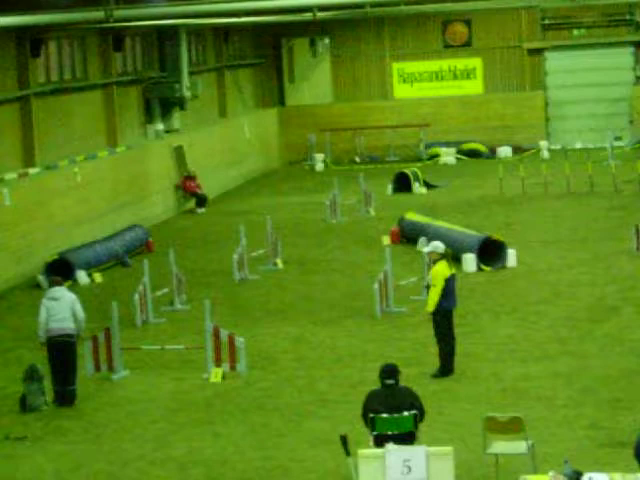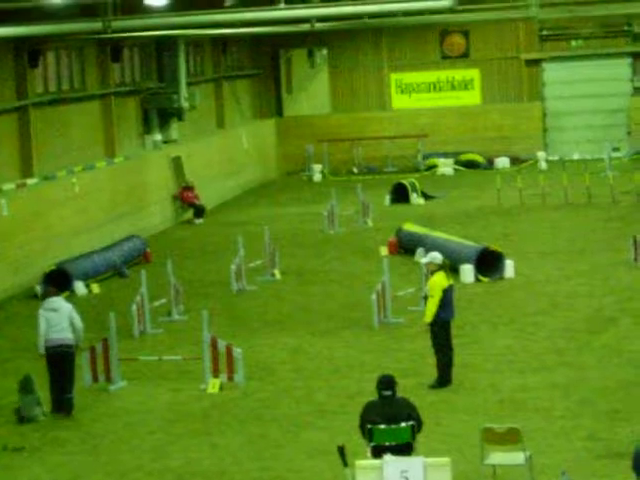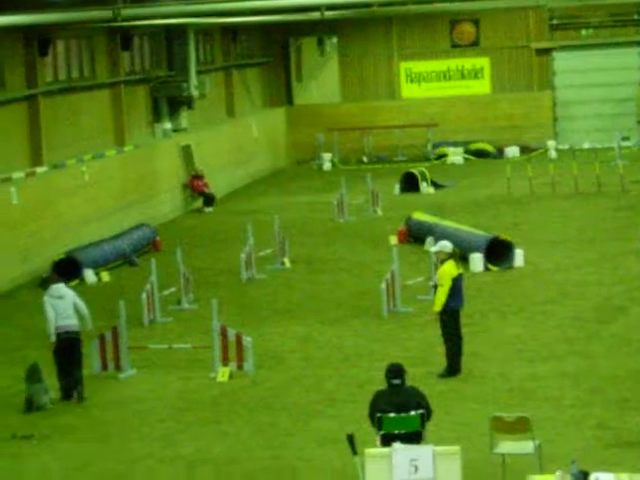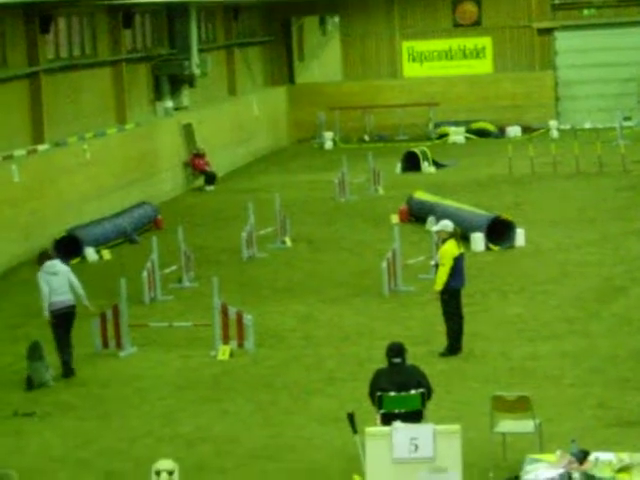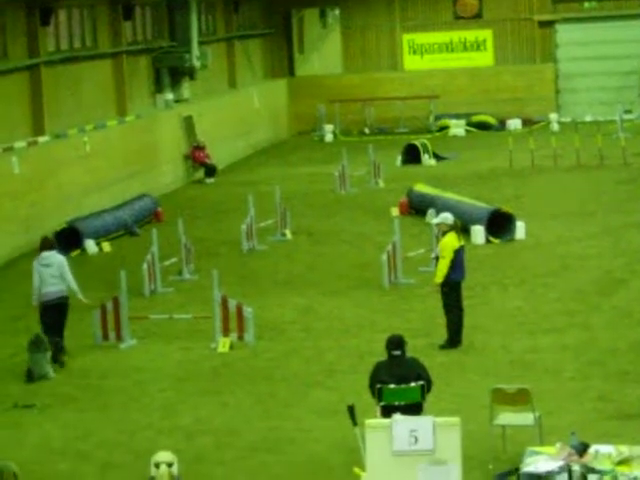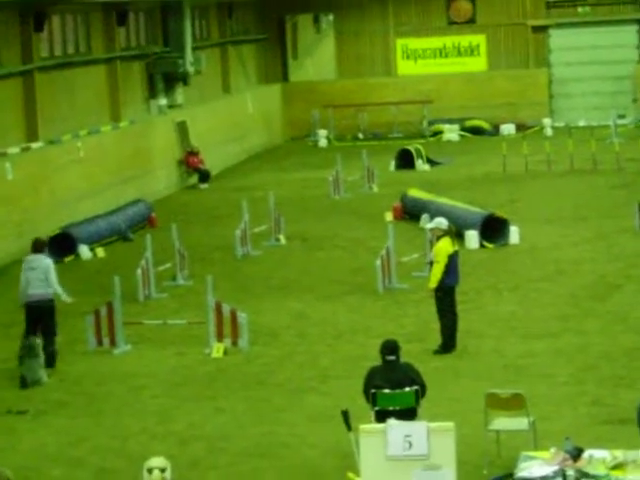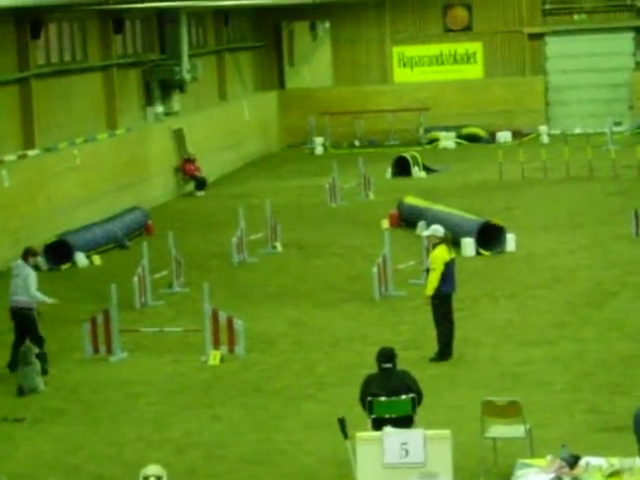
dt=0.3s
person 1, frame 1
left shoulder: (438, 269)
right shoulder: (447, 265)
left elbow: (435, 291)
left wrist: (430, 308)
left hip: (440, 307)
right hip: (448, 306)
left knee: (442, 338)
right knee: (448, 336)
left ankle: (445, 369)
right ankle: (448, 366)
person 1, frame 2
left shoulder: (435, 280)
right shoulder: (445, 276)
left elbow: (433, 302)
left wrist: (427, 319)
left hip: (438, 318)
right hip: (446, 316)
left knee: (440, 349)
right knee: (446, 347)
left ankle: (442, 380)
right ankle: (447, 377)
person 1, frame 3
left shoulder: (445, 269)
right shoulder: (455, 264)
left elbow: (443, 290)
left wrist: (437, 308)
left hip: (448, 307)
right hip: (456, 305)
left knee: (449, 338)
right knee: (456, 336)
left ankle: (452, 369)
right ankle: (456, 366)
person 1, frame 4
left shoulder: (447, 248)
right shoulder: (456, 244)
left elbow: (444, 270)
left wrist: (438, 287)
left hip: (449, 286)
right hip: (457, 284)
left knee: (450, 317)
right knee: (457, 315)
left ankle: (452, 348)
right ankle: (457, 345)
person 1, frame 5
left shoulder: (447, 241)
right shoulder: (457, 237)
left elbow: (444, 262)
left wrist: (438, 280)
left hip: (449, 279)
right hip: (457, 277)
left knee: (450, 310)
right knee: (457, 308)
left ankle: (452, 341)
right ankle: (456, 338)
person 1, frame 6
left shoulder: (441, 246)
right shoulder: (451, 241)
left elbow: (438, 267)
left wrist: (432, 284)
left hip: (443, 284)
right hip: (451, 282)
left knee: (444, 314)
right knee: (451, 312)
left ankle: (446, 345)
right ankle: (451, 343)
person 1, frame 7
left shoulder: (437, 254)
right shoulder: (447, 249)
left elbow: (435, 274)
left wrist: (429, 292)
left hip: (440, 291)
right hip: (448, 289)
left knee: (441, 322)
right knee: (447, 320)
left ankle: (443, 353)
right ankle: (447, 351)
person 2, frame 1
left shoulder: (46, 299)
right shoulder: (71, 296)
left elbow: (42, 320)
right elbow: (80, 316)
left wrist: (42, 337)
right wrist: (79, 331)
left hip: (52, 336)
right hip: (68, 334)
left knee: (56, 369)
right knee: (70, 368)
left ankle: (59, 398)
right ankle: (69, 398)
person 2, frame 2
left shoulder: (43, 310)
right shoulder: (67, 306)
left elbow: (42, 331)
right elbow: (79, 326)
left wrist: (41, 349)
right wrist: (78, 342)
left hip: (51, 346)
right hip: (67, 344)
left knee: (54, 378)
right knee: (67, 378)
left ankle: (56, 407)
right ankle: (67, 407)
person 2, frame 3
left shoulder: (48, 297)
right shoulder: (69, 292)
left elbow: (50, 317)
right elbow: (83, 309)
left wrist: (52, 337)
right wrist: (89, 324)
left hip: (60, 333)
right hip: (74, 331)
left knee: (62, 364)
right knee: (76, 364)
left ankle: (67, 393)
right ankle: (79, 387)
person 2, frame 4
left shoulder: (42, 273)
right shoulder: (64, 267)
left elbow: (45, 293)
right elbow: (76, 285)
left wrist: (46, 312)
right wrist: (85, 300)
left hip: (55, 308)
right hip: (70, 305)
left knee: (61, 340)
right knee: (66, 336)
left ankle: (67, 369)
right ankle: (68, 367)
person 2, frame 5
left shoulder: (37, 262)
right shoulder: (60, 259)
left elbow: (36, 283)
right elbow: (68, 277)
left wrist: (35, 300)
right wrist: (78, 293)
left hip: (46, 299)
right hip: (61, 297)
left knee: (48, 330)
right knee: (59, 328)
left ankle: (59, 352)
right ankle: (56, 356)
person 2, frame 6
left shoulder: (26, 263)
right shoulder: (47, 262)
left elbow: (23, 284)
right elbow: (52, 282)
left wrist: (23, 299)
right wrist: (63, 295)
left hip: (31, 301)
right hip: (46, 300)
left knee: (30, 331)
right knee: (49, 333)
right ankle: (50, 361)
person 2, frame 7
left shoulder: (16, 270)
right shoulder: (29, 272)
left elbow: (12, 290)
right elbow: (32, 292)
left wrist: (12, 305)
right wrist: (46, 299)
left hip: (15, 307)
right hip: (26, 308)
left knee: (19, 337)
right knee: (37, 339)
left ankle: (13, 365)
right ankle: (42, 367)
